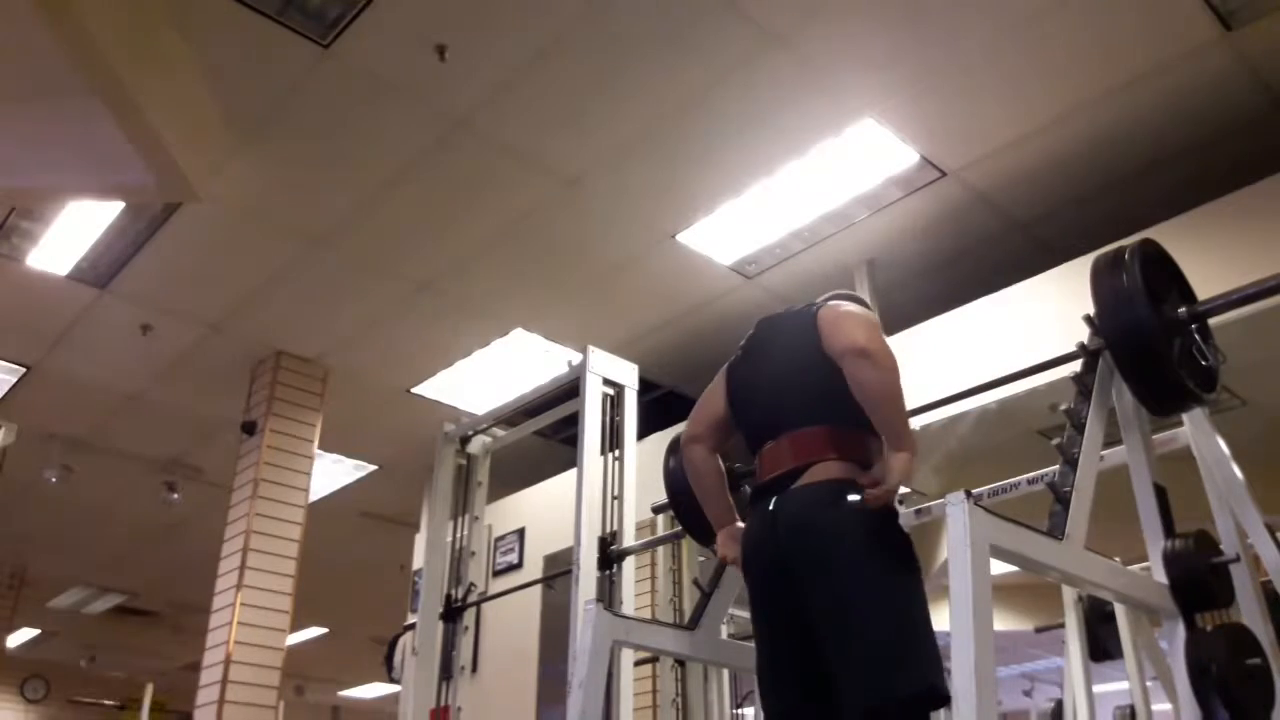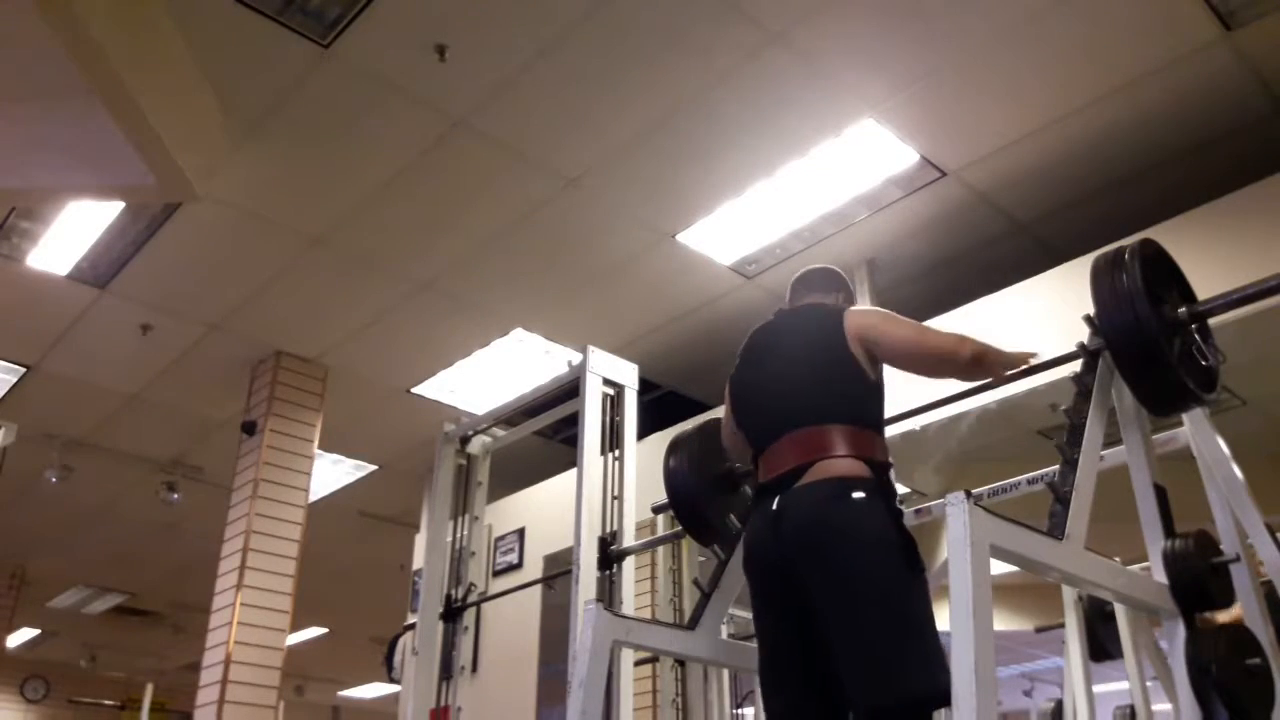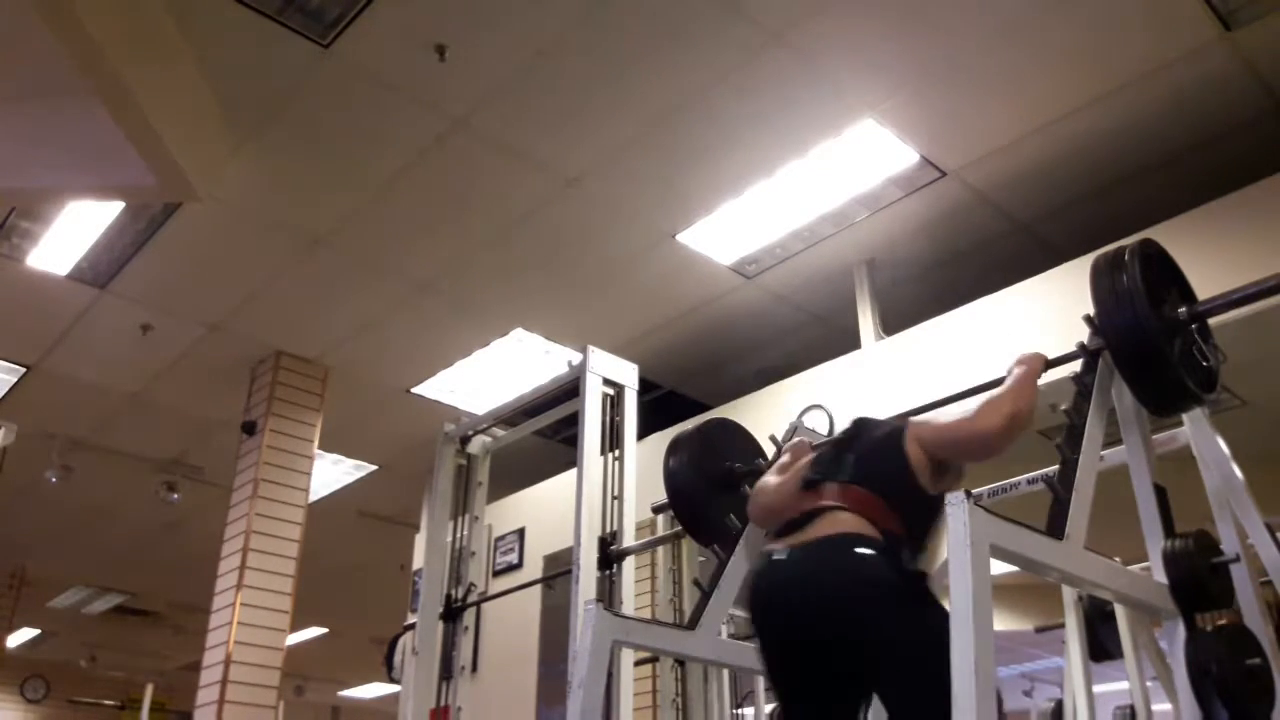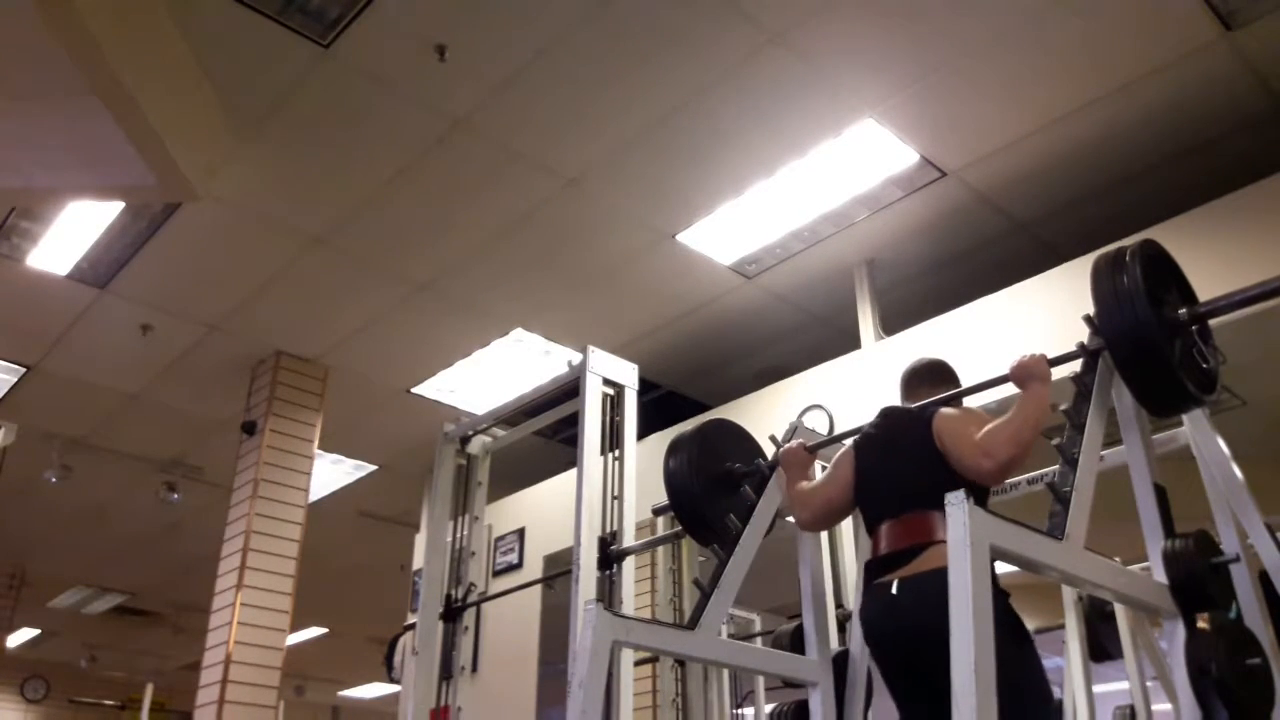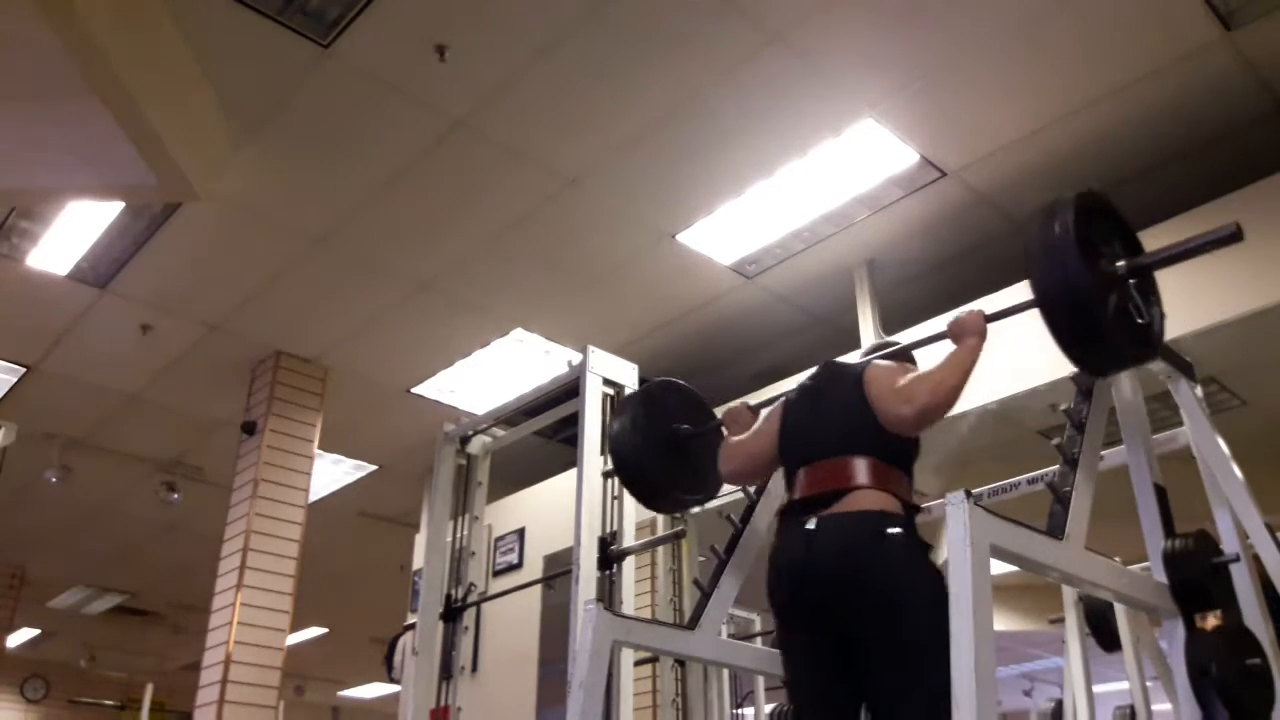
dt=1s
person 1, frame 1
left shoulder: (747, 357)
right shoulder: (845, 315)
left elbow: (696, 442)
right elbow: (862, 348)
left wrist: (727, 527)
right wrist: (899, 447)
left hip: (769, 527)
right hip: (838, 510)
person 1, frame 2
left shoulder: (747, 363)
right shoulder: (853, 325)
right elbow: (962, 355)
right wrist: (1007, 360)
left hip: (768, 530)
right hip: (844, 511)
person 1, frame 3
left shoulder: (839, 448)
right shoulder: (922, 440)
left elbow: (761, 505)
right elbow: (993, 425)
left wrist: (788, 461)
right wrist: (1025, 371)
right hip: (849, 570)
person 1, frame 4
left shoulder: (862, 446)
right shoulder: (954, 421)
left elbow: (809, 512)
right elbow: (994, 458)
left wrist: (797, 469)
right wrist: (1035, 386)
left hip: (883, 610)
right hip: (949, 596)
person 1, frame 5
left shoulder: (797, 400)
right shoulder: (888, 374)
left elbow: (734, 466)
right elbow: (914, 406)
left wrist: (738, 428)
right wrist: (969, 341)
left hip: (795, 557)
right hip: (869, 545)
